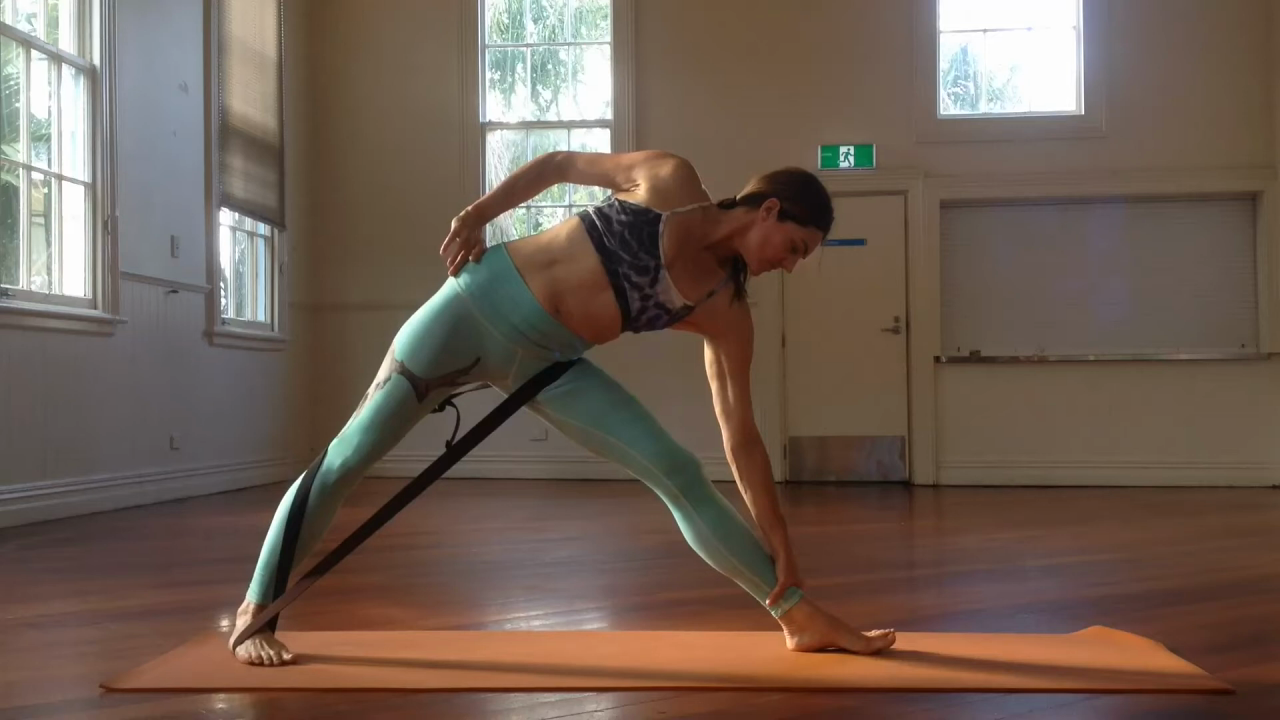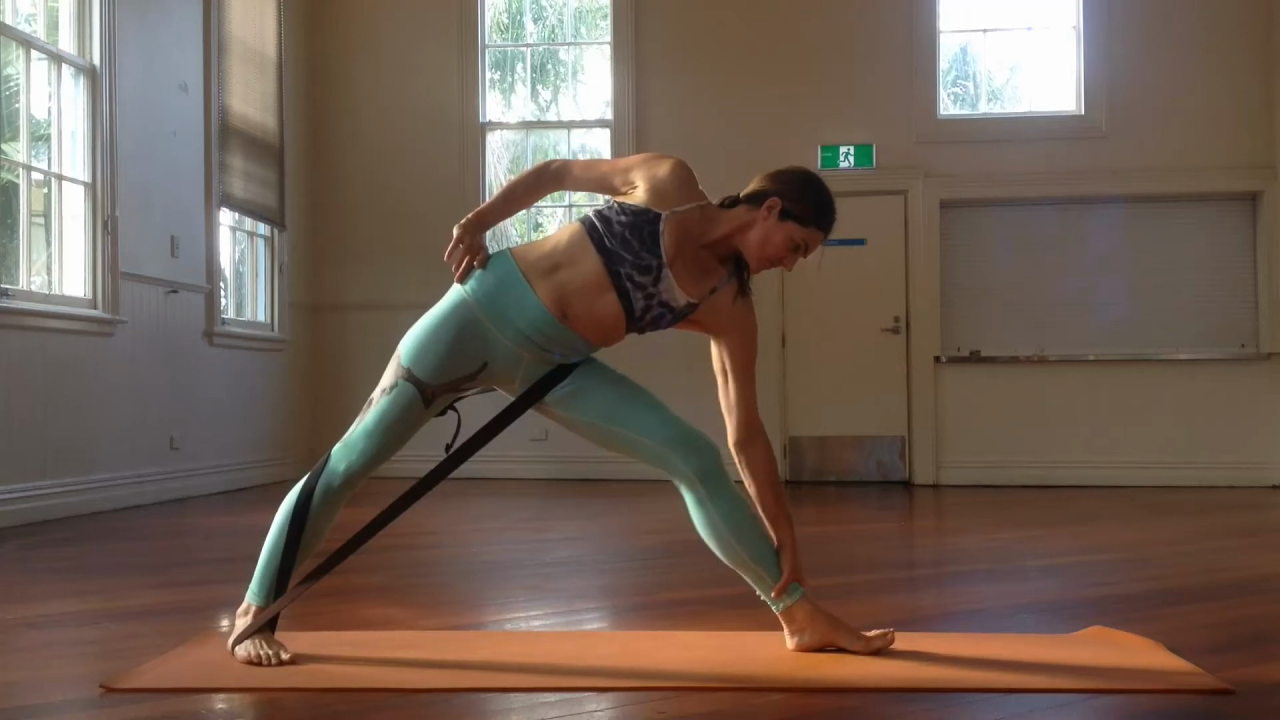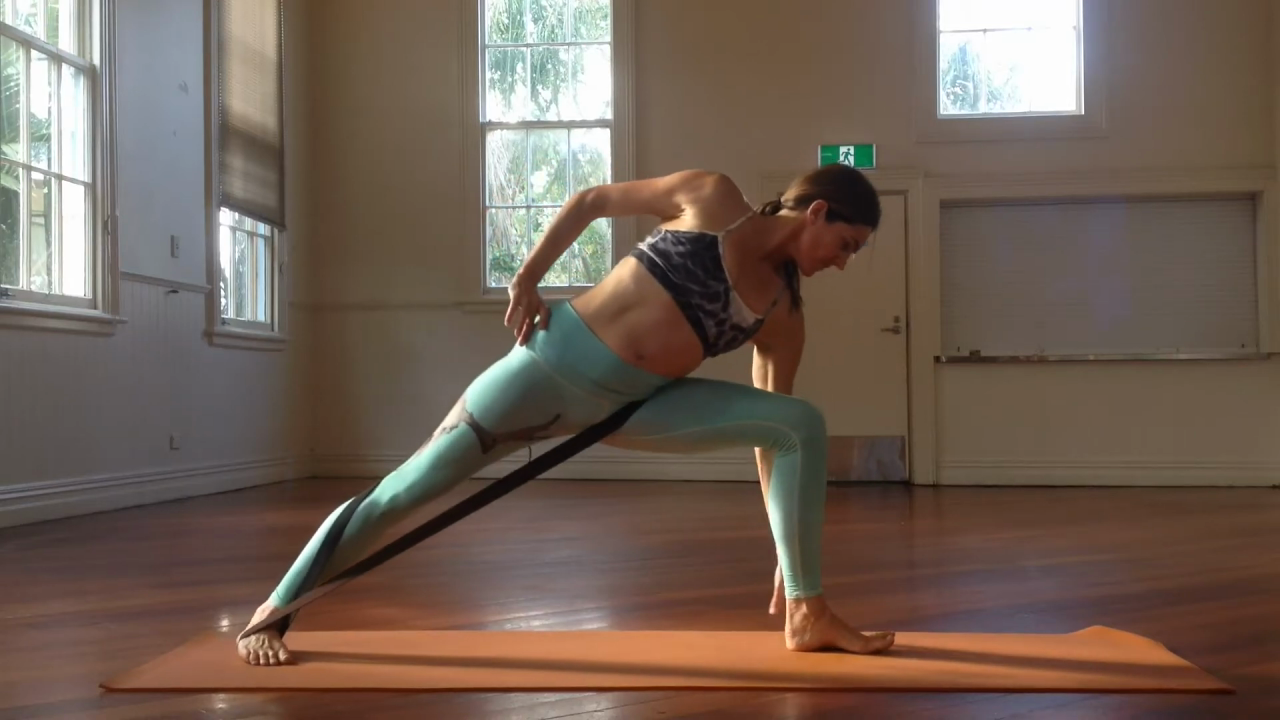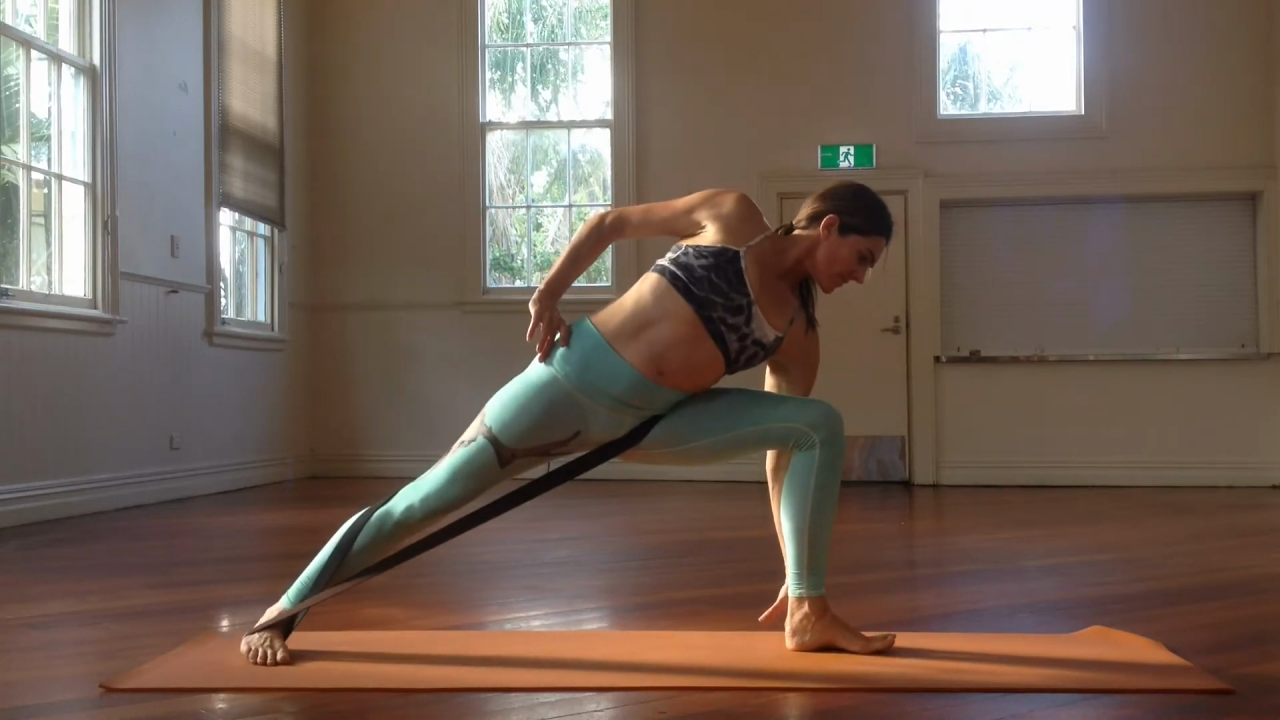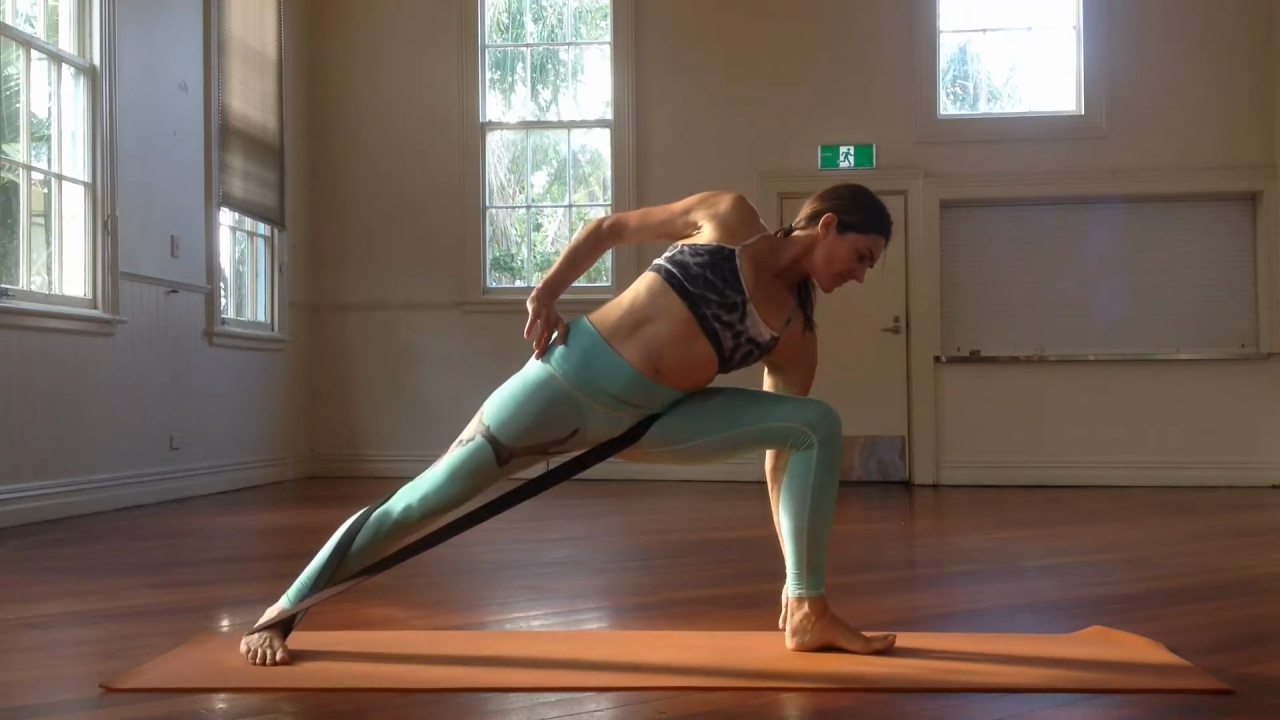
dt=1s
person 1, frame 1
left shoulder: (725, 311)
right shoulder: (669, 180)
left elbow: (741, 436)
right elbow: (557, 164)
left wrist: (780, 544)
right wrist: (475, 214)
left hip: (545, 360)
right hip: (477, 305)
left knee: (677, 471)
right knee: (347, 457)
left ankle: (798, 616)
right ankle: (254, 611)
person 1, frame 2
left shoulder: (730, 309)
right shoulder: (669, 182)
left elbow: (746, 432)
right elbow: (556, 172)
left wrist: (785, 535)
right wrist: (477, 222)
left hip: (551, 363)
right hip: (482, 311)
left knee: (696, 459)
right knee: (349, 463)
left ankle: (798, 615)
right ankle: (254, 613)
person 1, frame 3
left shoulder: (783, 317)
right shoulder: (712, 197)
left elbow: (772, 432)
right elbow: (592, 200)
left wrist: (790, 551)
right wrist: (527, 277)
left hip: (627, 406)
right hip: (552, 360)
left knee: (803, 425)
right knee: (401, 494)
left ankle: (807, 614)
right ankle: (273, 612)
person 1, frame 4
left shoulder: (798, 336)
right shoulder: (732, 215)
left elbow: (783, 451)
right elbow: (611, 222)
left wrist: (793, 570)
right wrist: (547, 294)
left hip: (647, 422)
right hip: (571, 376)
left knee: (820, 425)
right knee: (423, 503)
left ankle: (808, 612)
right ankle: (283, 611)
person 1, frame 5
left shoulder: (795, 339)
right shoulder: (729, 217)
left elbow: (781, 454)
right elbow: (609, 228)
left wrist: (794, 571)
right wrist: (545, 294)
left hip: (644, 421)
right hip: (568, 374)
left knee: (817, 424)
right knee: (422, 503)
left ankle: (809, 611)
right ankle: (280, 611)
